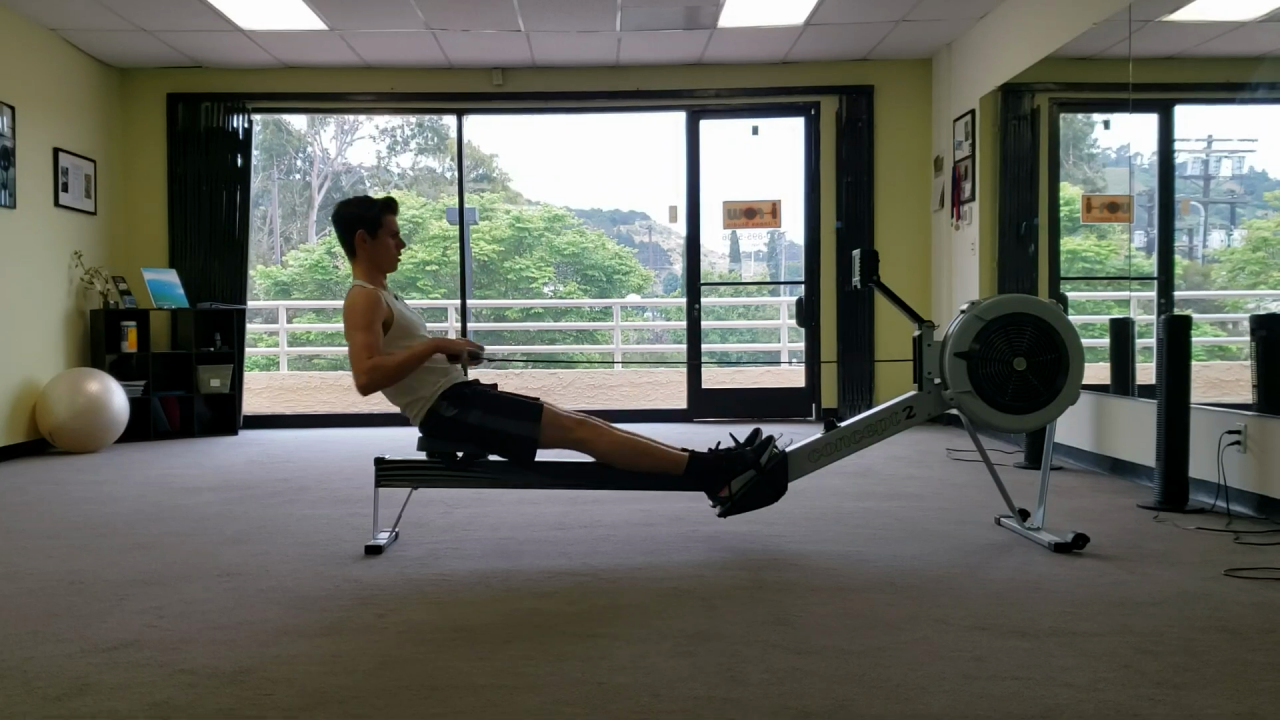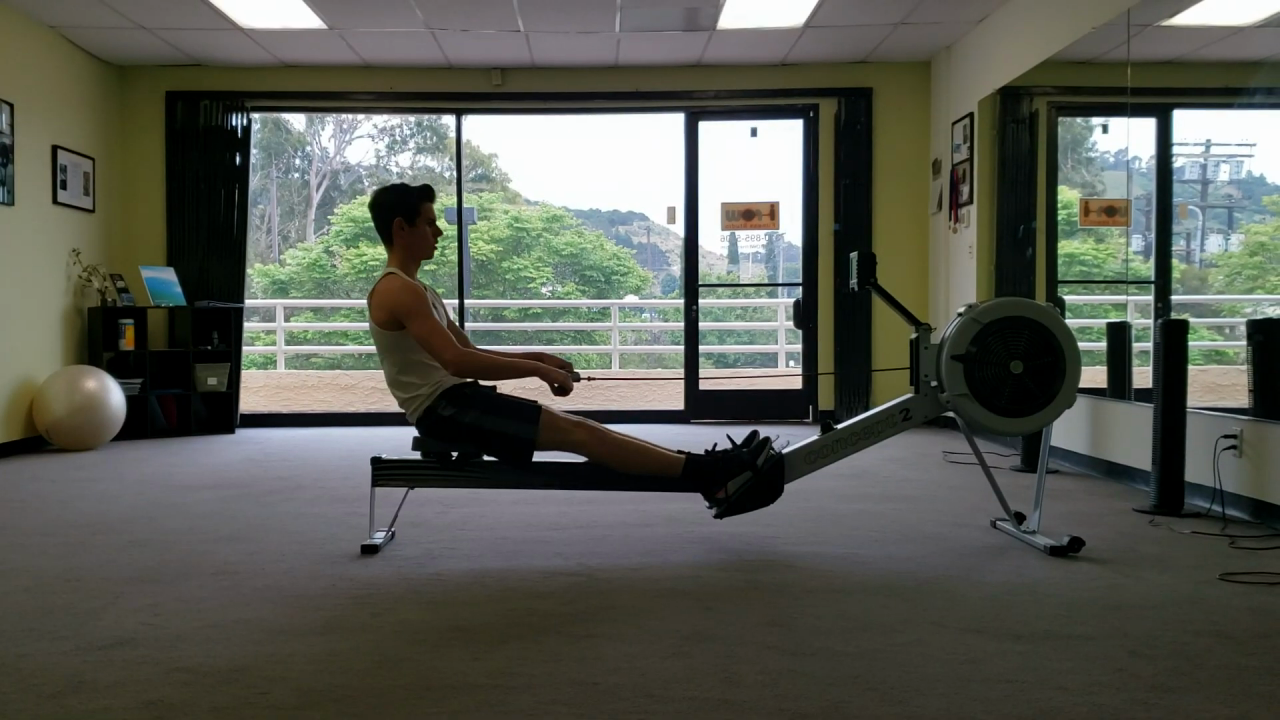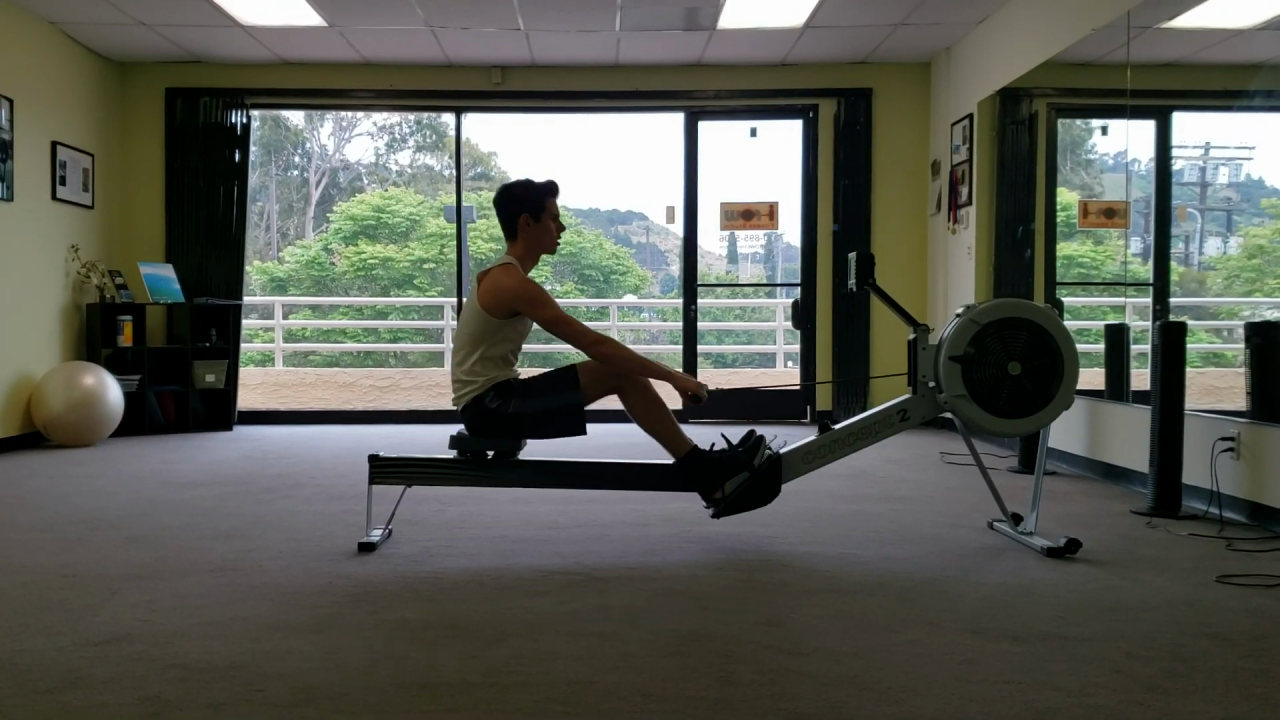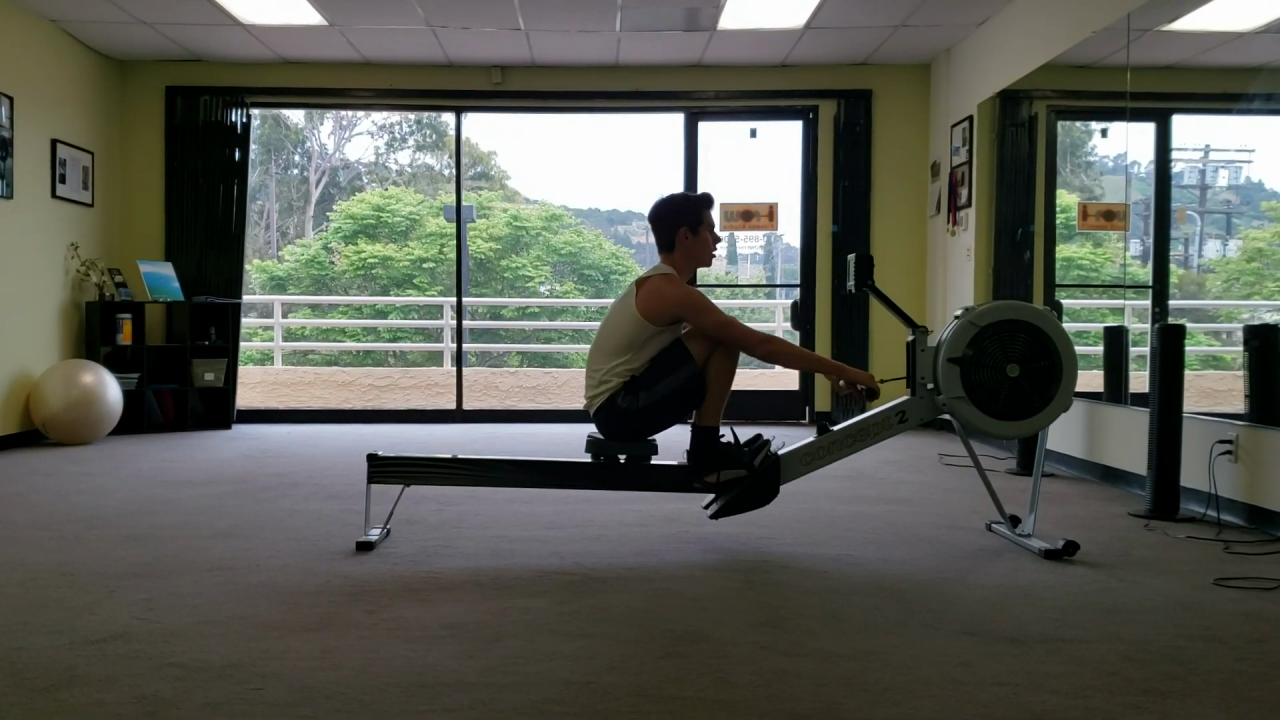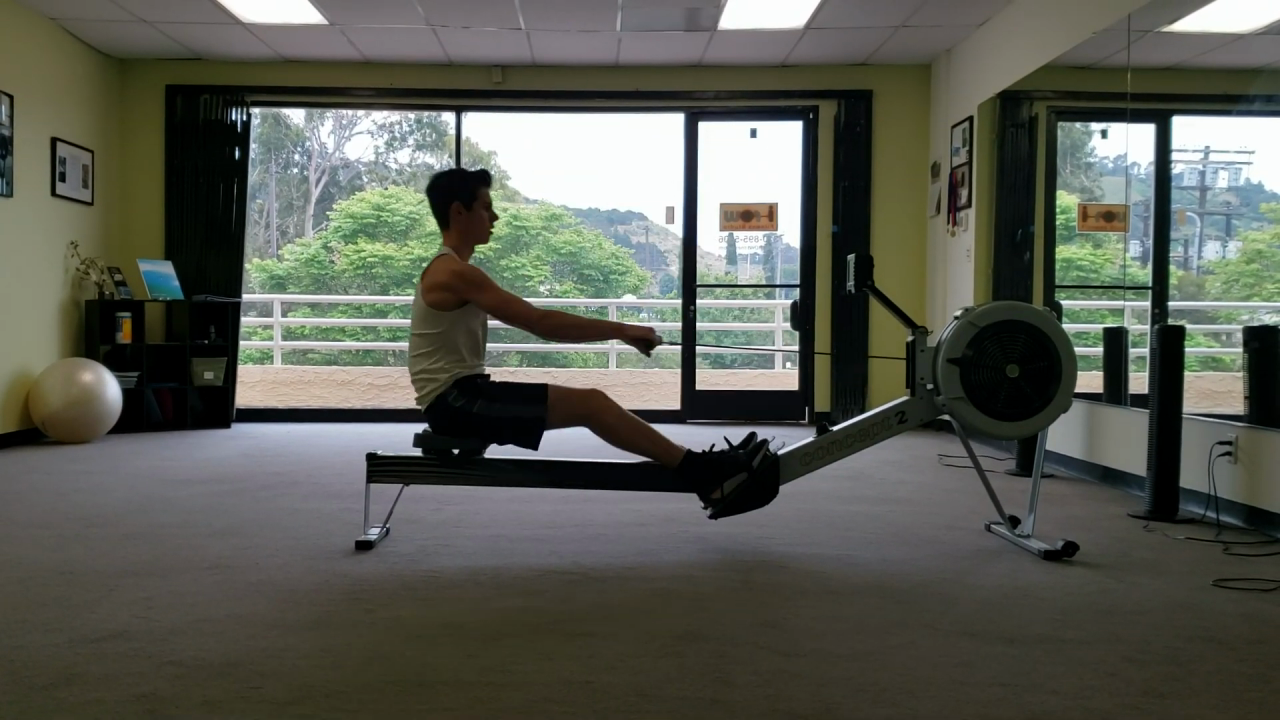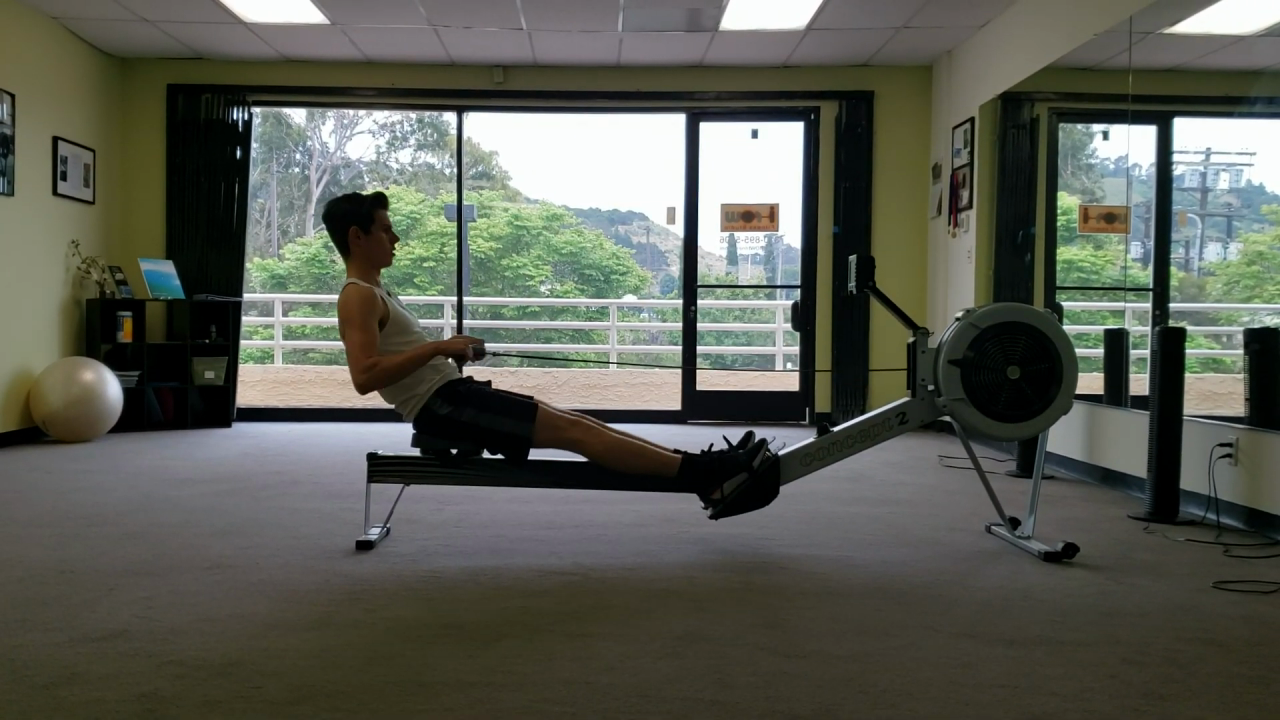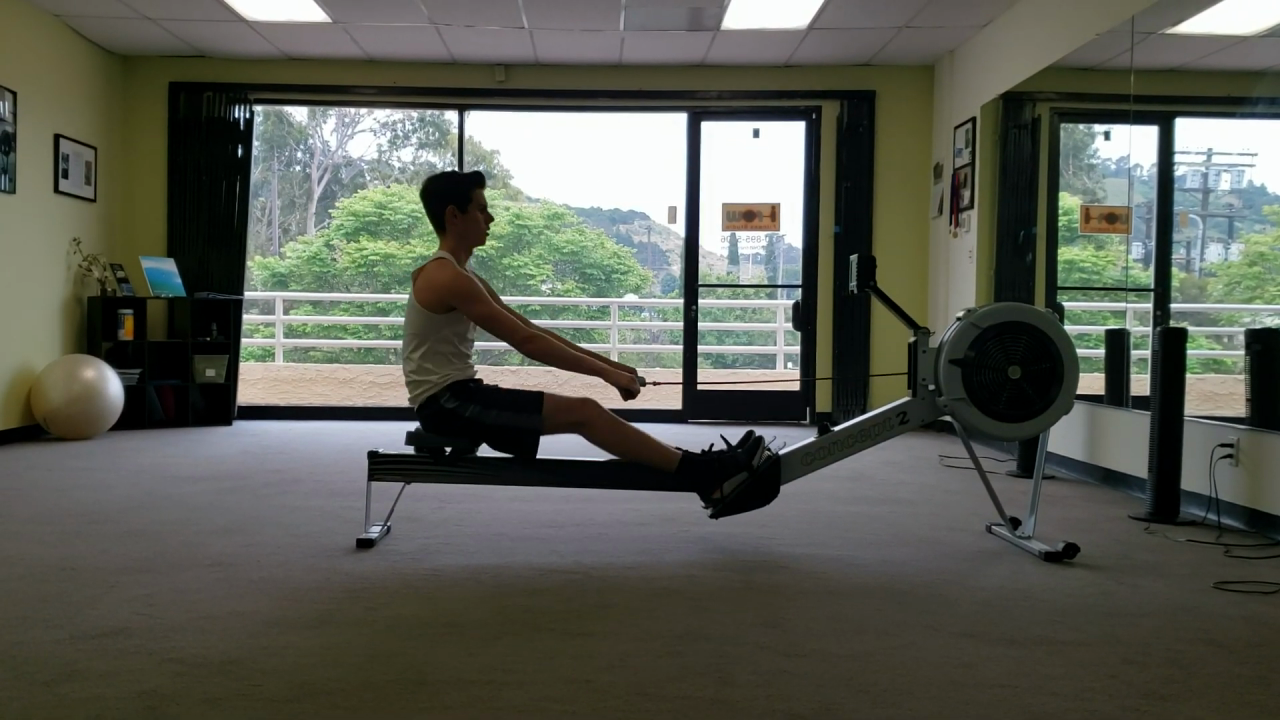
dt=0.7s
person 1, frame 1
left shoulder: (381, 296)
right shoulder: (365, 300)
right elbow: (367, 379)
left wrist: (451, 350)
right wrist: (435, 345)
left hip: (456, 398)
right hip: (445, 410)
left knee: (584, 422)
right knee: (577, 431)
left ankle: (704, 464)
right ankle: (706, 471)
person 1, frame 2
left shoulder: (414, 288)
right shoulder: (397, 290)
left elbow: (467, 353)
right elbow: (458, 361)
left wrist: (535, 357)
right wrist: (538, 370)
left hip: (455, 400)
right hip: (443, 410)
left knee: (580, 426)
right knee: (575, 431)
left ankle: (704, 467)
right ankle: (707, 474)
person 1, frame 3
left shoulder: (507, 277)
right shoulder: (510, 283)
left elbow: (590, 344)
right elbow: (593, 344)
left wrist: (660, 373)
right wrist: (672, 377)
left hip: (495, 400)
right hip: (488, 406)
left knee: (629, 371)
right knee: (623, 375)
left ankle: (703, 466)
right ankle: (704, 469)
person 1, frame 4
left shoulder: (659, 284)
right shoulder: (672, 292)
left elbow: (751, 343)
right elbow: (761, 345)
right wrist: (841, 370)
left hip: (622, 404)
right hip: (621, 410)
left knee: (728, 336)
right knee: (725, 337)
left ankle: (707, 451)
right ankle: (706, 450)
person 1, frame 5
left shoulder: (454, 269)
right shoulder: (452, 272)
left elbow: (535, 319)
right elbow: (541, 323)
left wrist: (615, 330)
right wrist: (619, 330)
left hip: (463, 398)
right hip: (454, 404)
left knee: (591, 404)
right knee: (592, 403)
left ankle: (696, 468)
right ankle: (701, 471)
person 1, frame 6
left shoulder: (375, 293)
right shoulder: (358, 298)
right elbow: (365, 377)
left wrist: (448, 351)
right wrist: (439, 346)
left hip: (452, 394)
right hip: (440, 406)
left knee: (578, 421)
right knee: (572, 430)
left ankle: (701, 466)
right ankle: (702, 473)
person 1, frame 7
left shoulder: (460, 274)
right shoulder: (445, 276)
left elbow: (532, 331)
right elbow: (525, 342)
left wrist: (607, 364)
right wrist: (606, 373)
left hip: (459, 396)
right hip: (447, 403)
left knee: (588, 412)
right knee: (584, 413)
left ankle: (699, 468)
right ankle: (702, 473)
